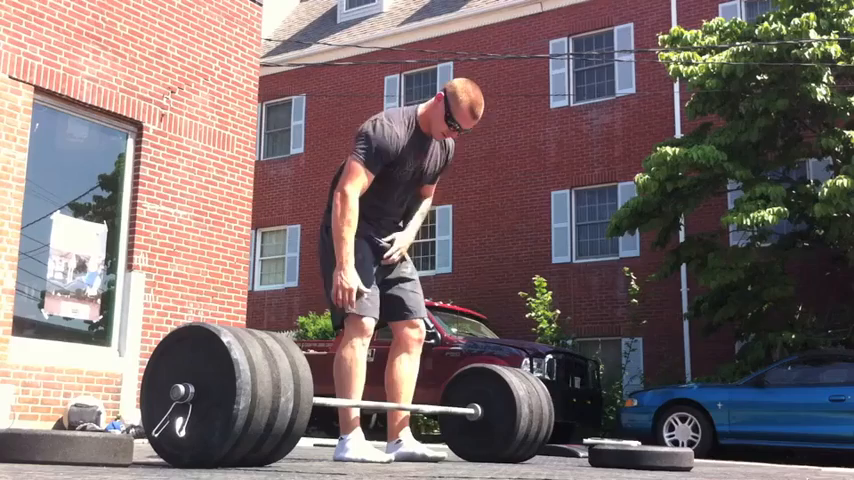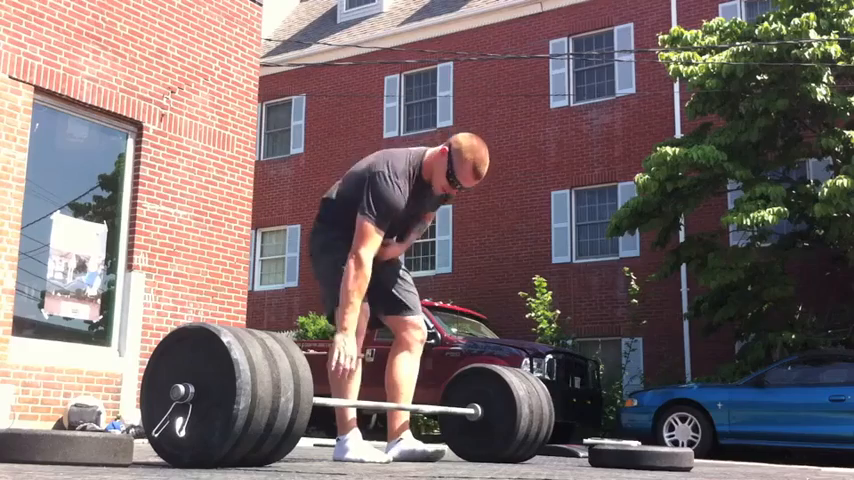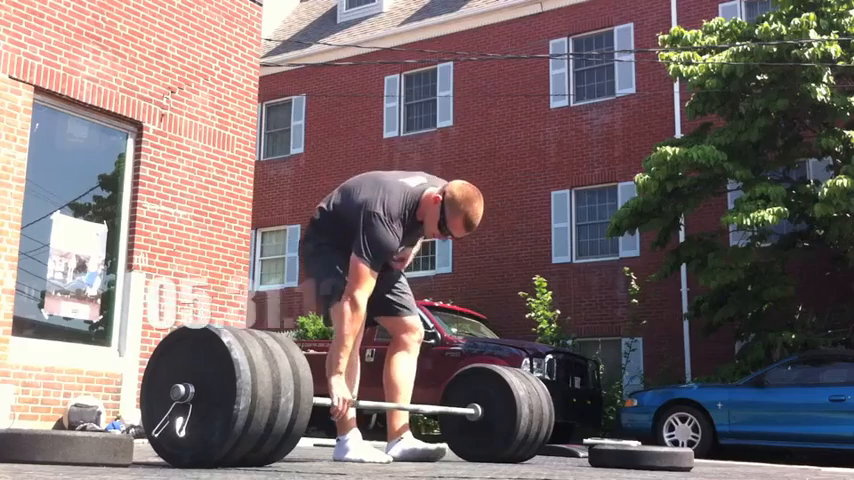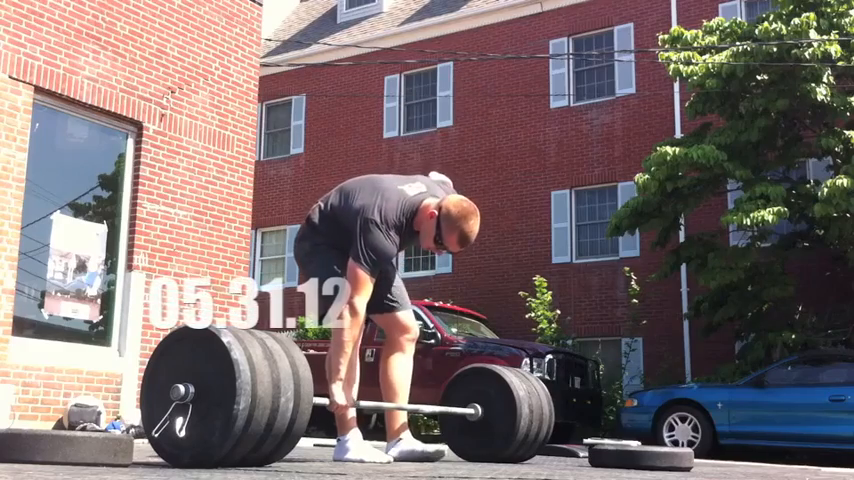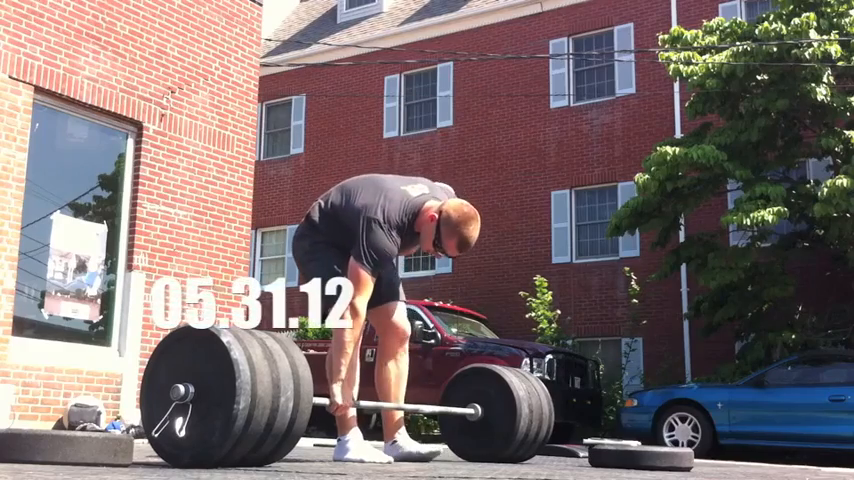
dt=0.2s
person 1, frame 1
left shoulder: (445, 147)
right shoulder: (387, 133)
right elbow: (346, 194)
left wrist: (408, 234)
right wrist: (342, 266)
left hip: (391, 241)
right hip: (351, 236)
left knee: (411, 334)
right knee: (359, 327)
left ankle: (398, 438)
right ankle: (349, 439)
person 1, frame 2
left shoulder: (447, 179)
right shoulder: (392, 179)
right elbow: (360, 259)
left wrist: (401, 243)
right wrist: (345, 331)
left hip: (384, 243)
right hip: (336, 239)
left knee: (413, 331)
right knee: (357, 319)
left ankle: (399, 439)
right ankle: (348, 440)
person 1, frame 3
left shoulder: (449, 196)
right shoulder: (385, 220)
right elbow: (355, 300)
left wrist: (410, 250)
right wrist: (337, 376)
left hip: (374, 252)
right hip: (327, 243)
left knee: (410, 332)
right knee: (351, 322)
left ankle: (399, 439)
right ankle: (348, 441)
person 1, frame 4
left shoulder: (445, 201)
right shoulder: (381, 228)
right elbow: (354, 306)
right wrist: (338, 382)
left hip: (362, 248)
right hip: (322, 242)
left knee: (406, 331)
right knee: (347, 324)
left ankle: (399, 439)
right ankle: (348, 440)
person 1, frame 5
left shoulder: (447, 205)
right shoulder: (382, 228)
right elbow: (355, 305)
left wrist: (413, 246)
right wrist: (339, 382)
left hip: (360, 246)
right hip: (320, 241)
left knee: (398, 331)
right knee: (348, 323)
left ankle: (395, 439)
right ankle: (349, 440)
